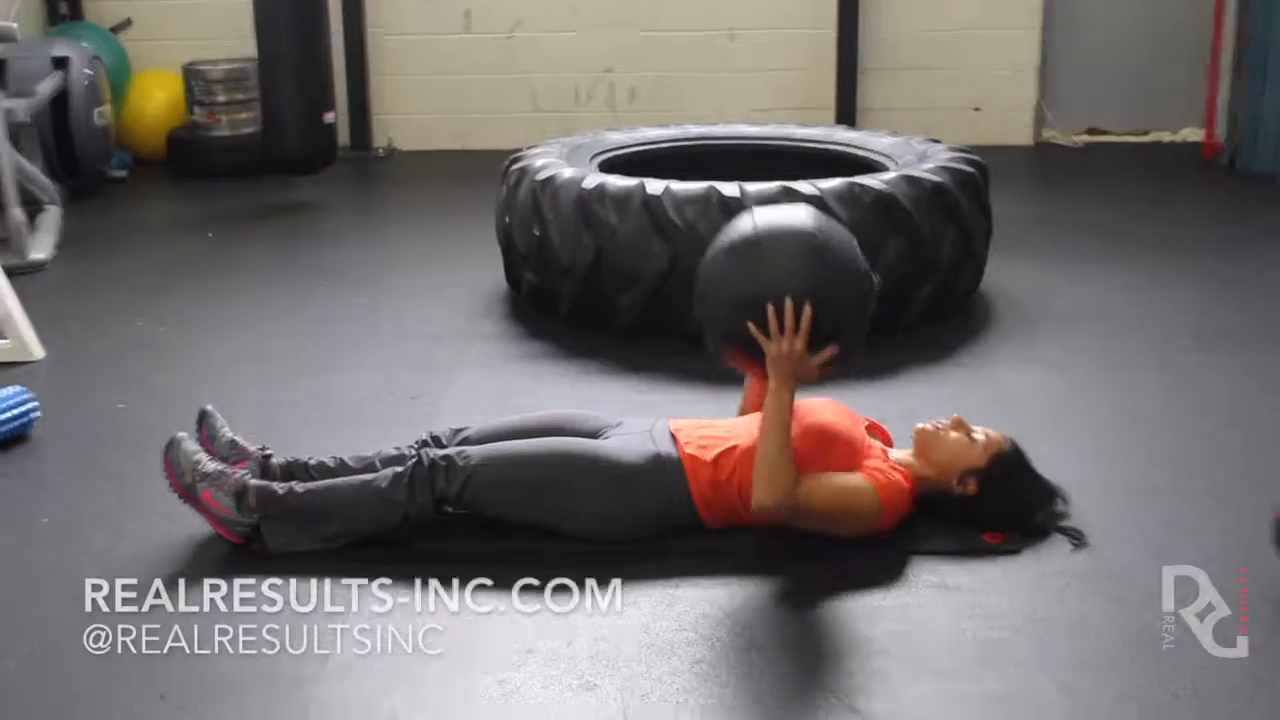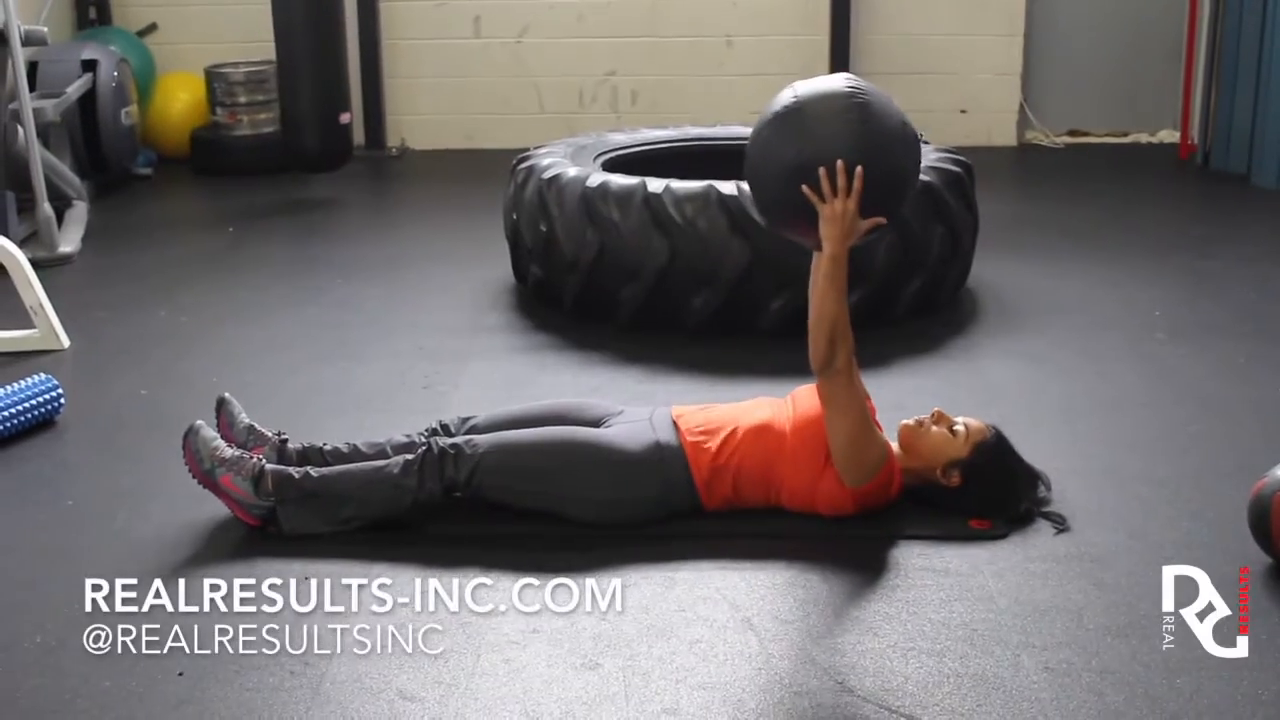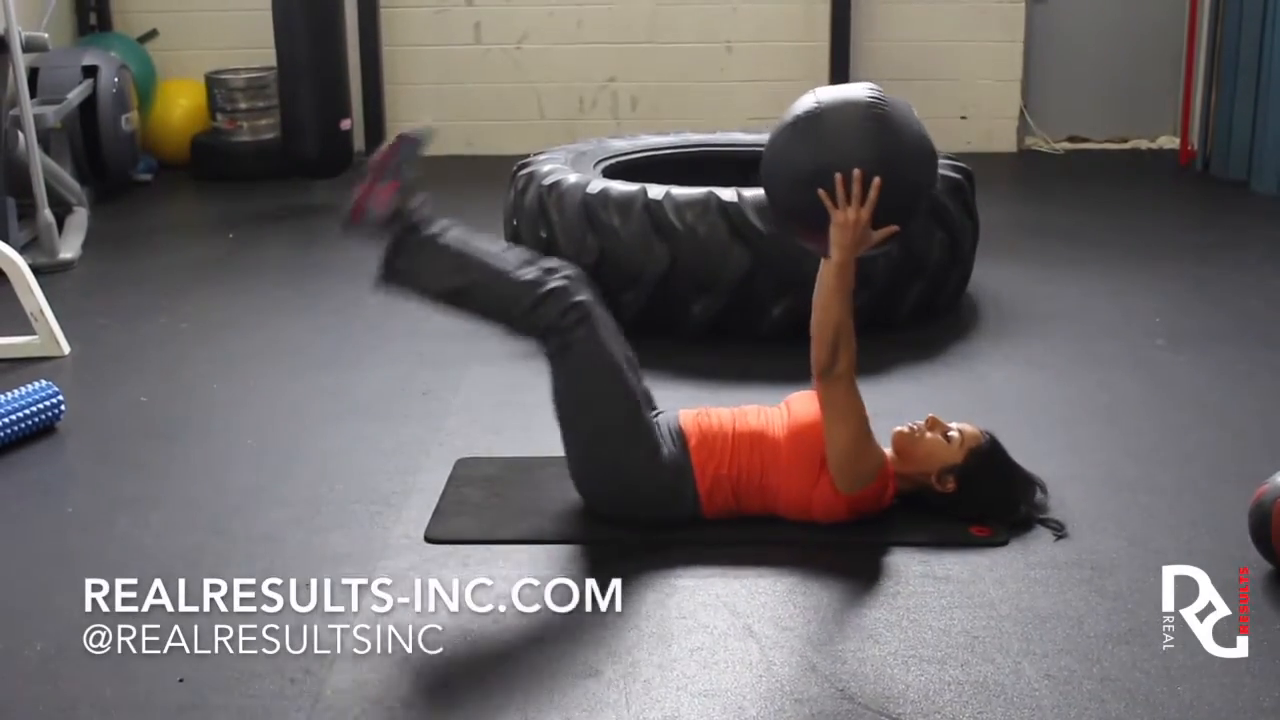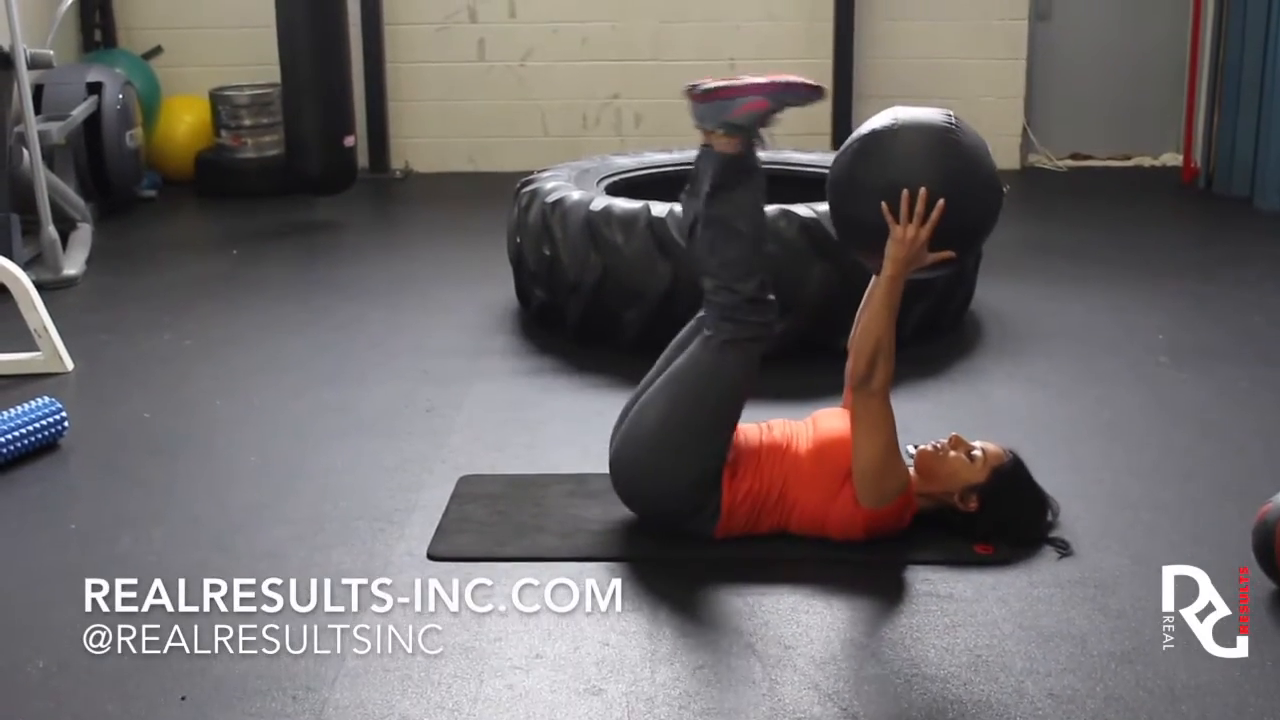
dt=0.7s
person 1, frame 1
left shoulder: (881, 497)
right shoulder: (875, 441)
left elbow: (769, 497)
right elbow: (755, 411)
left wrist: (786, 371)
right wrist: (776, 358)
left hip: (652, 489)
right hip: (657, 442)
left knee: (442, 481)
right knee: (448, 443)
left ankle: (255, 511)
right ankle: (267, 473)
person 1, frame 2
left shoulder: (872, 475)
right shoulder: (867, 436)
left elbow: (829, 360)
right elbow: (836, 361)
left wrist: (836, 247)
right wrist: (830, 241)
left hip: (651, 477)
right hip: (657, 431)
left knee: (450, 467)
right knee: (455, 433)
left ankle: (275, 495)
right ankle: (286, 459)
person 1, frame 3
left shoulder: (866, 483)
right shoulder: (878, 464)
left elbow: (834, 372)
right elbow: (833, 364)
left wrist: (844, 256)
right wrist: (838, 242)
left hip: (649, 479)
right hip: (660, 441)
left knee: (563, 304)
right knee: (562, 301)
left ankle: (401, 229)
right ankle: (408, 230)
person 1, frame 4
left shoulder: (887, 502)
right shoulder: (885, 473)
left elbow: (868, 382)
right elbow: (864, 363)
left wrist: (894, 273)
right wrist: (888, 265)
left hip: (659, 472)
left knee: (739, 316)
right knee: (732, 308)
left ankle: (733, 139)
right ankle: (725, 137)
